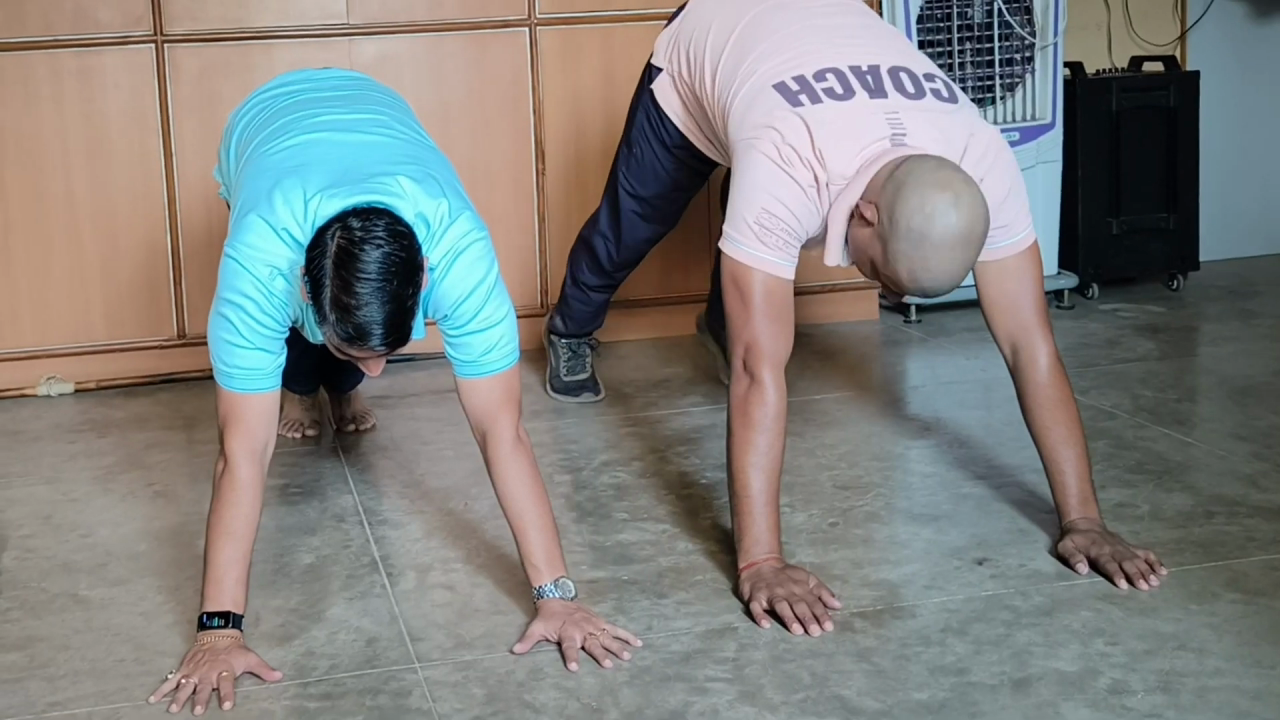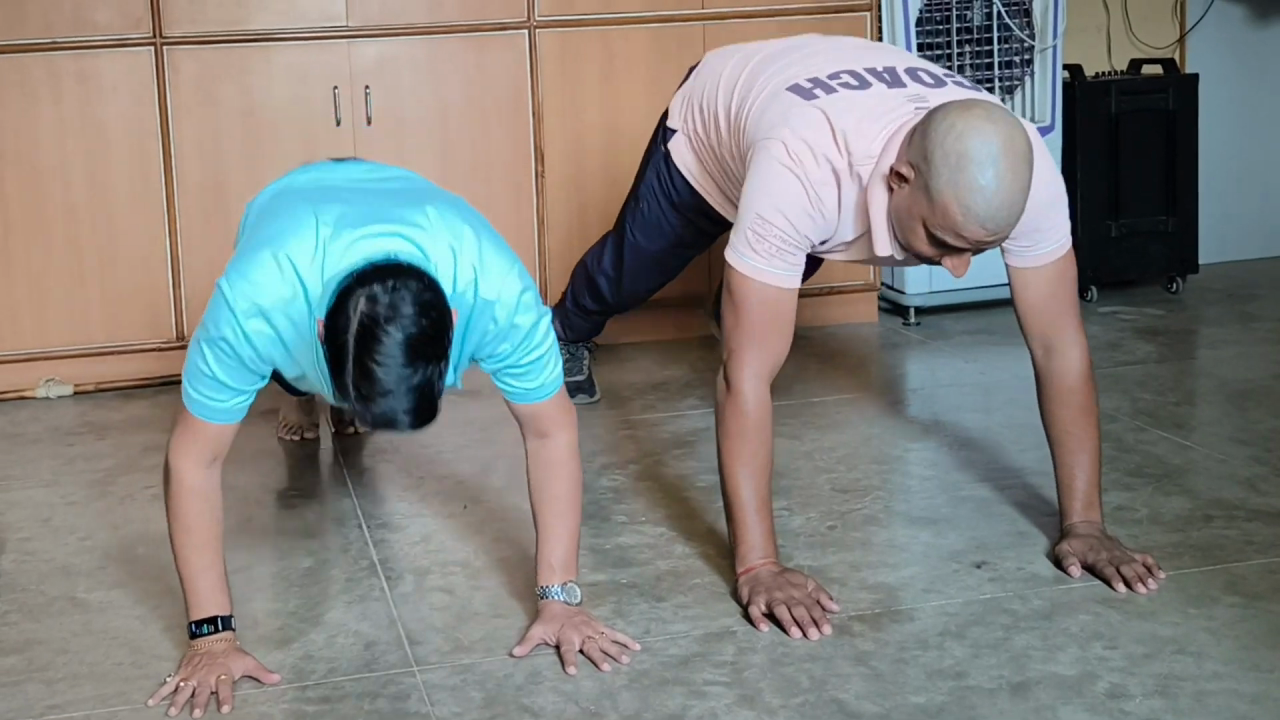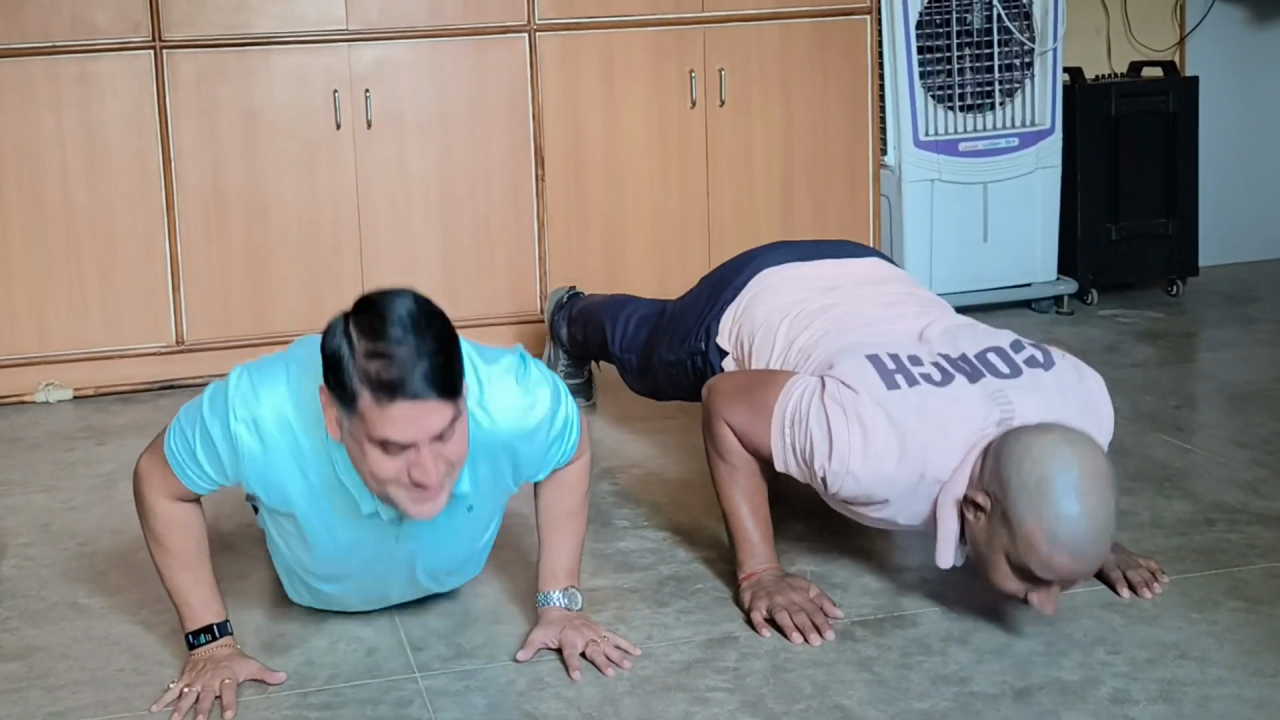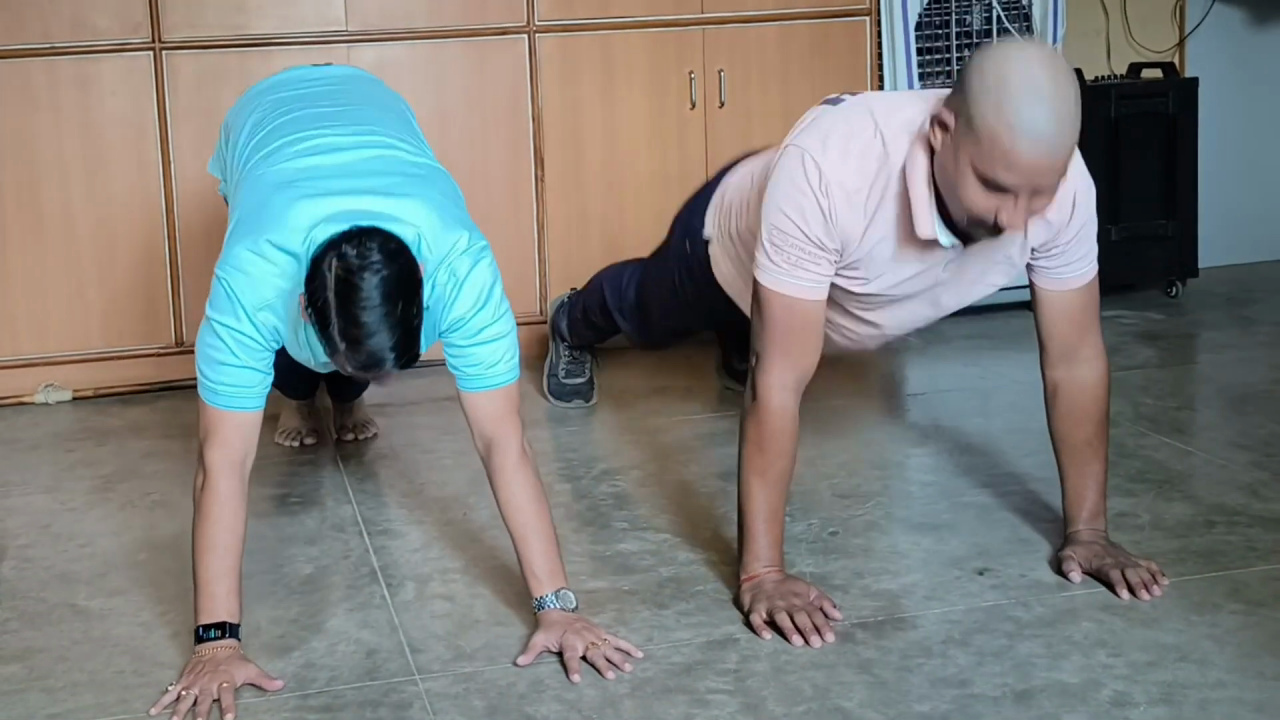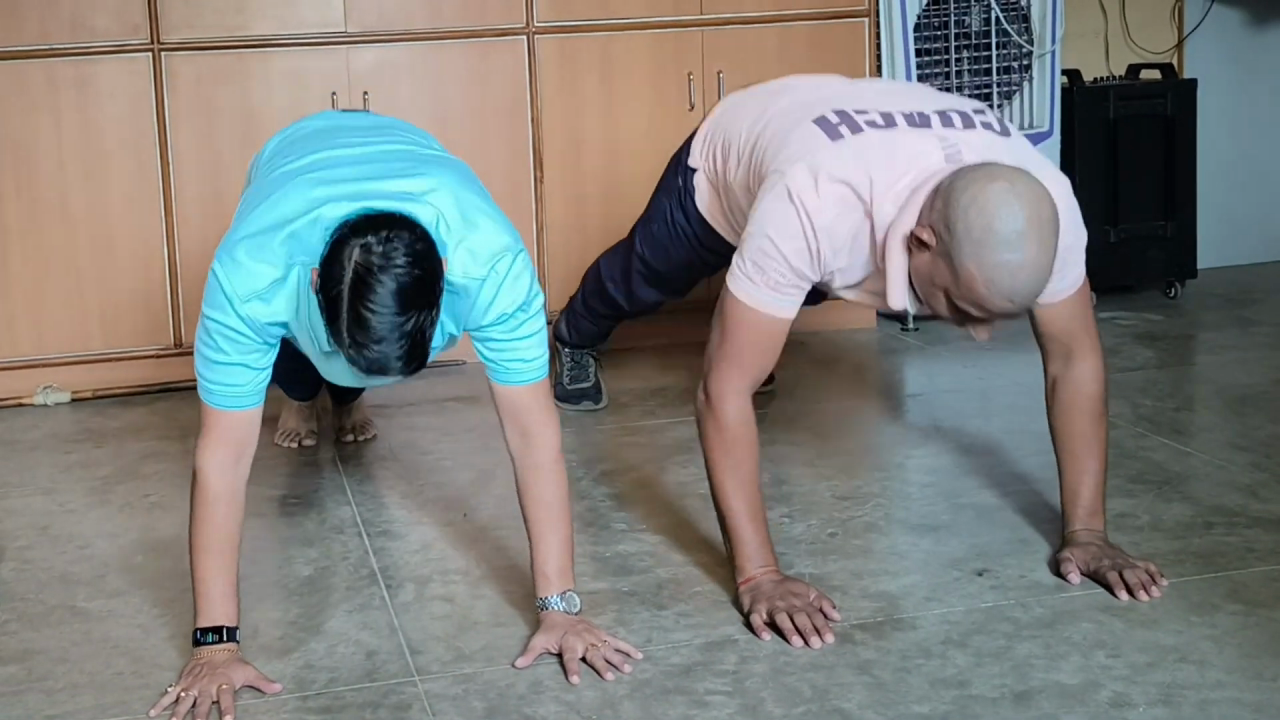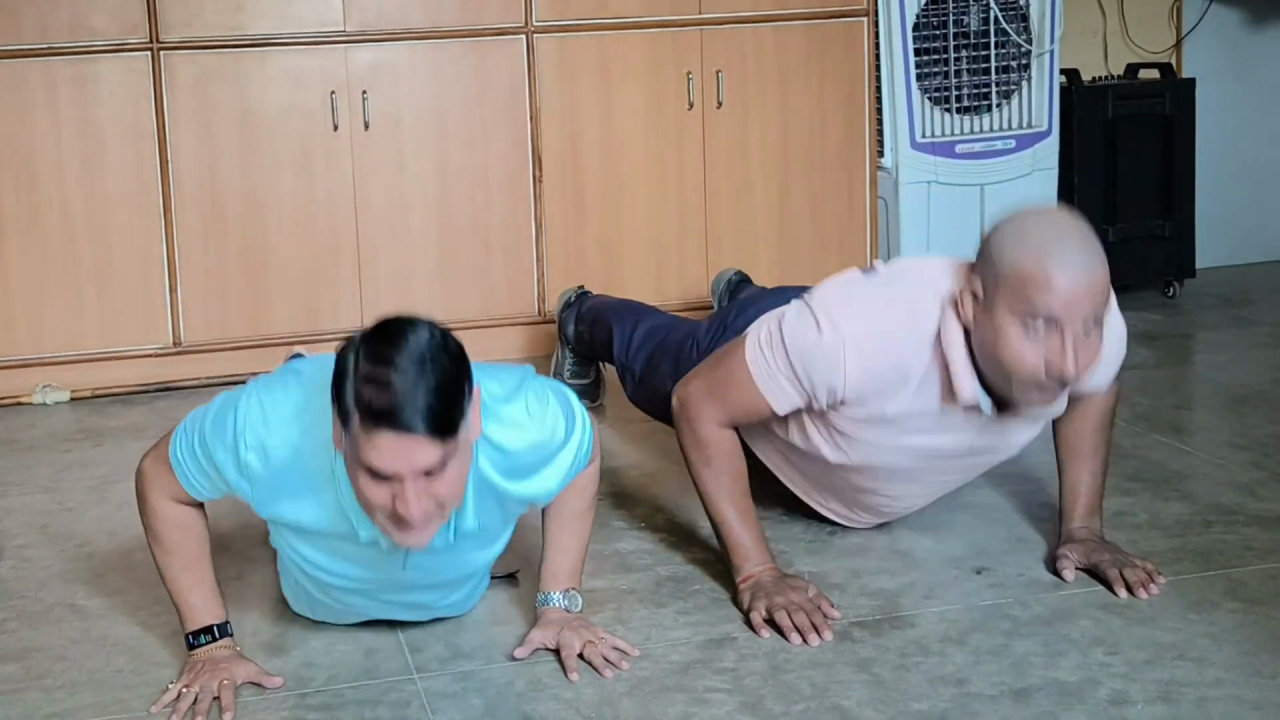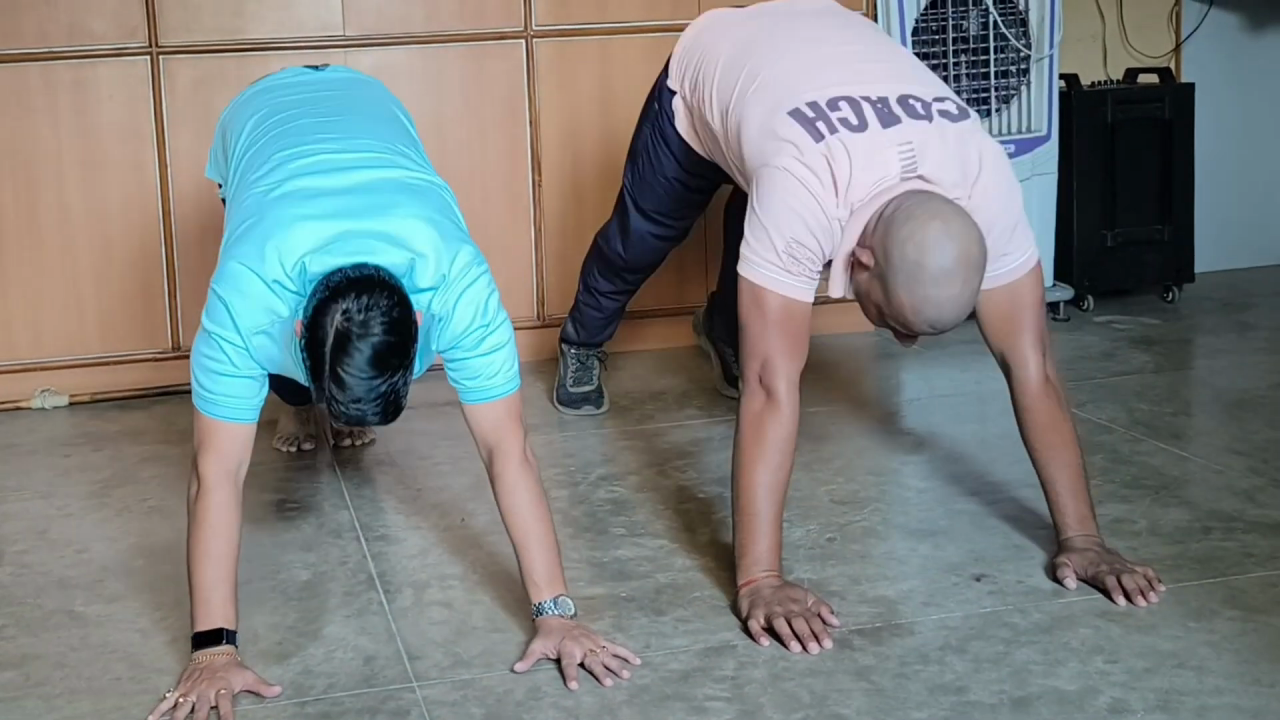
dt=0.7s
person 1, frame 1
left shoulder: (983, 163)
right shoulder: (789, 172)
left elbow: (1029, 344)
right elbow: (761, 371)
left wrist: (1082, 519)
right wrist: (760, 562)
left knee: (752, 248)
right knee: (630, 226)
left ankle: (721, 321)
right ankle: (572, 330)
person 1, frame 2
left shoulder: (1022, 167)
right shoulder: (805, 170)
left elbow: (1060, 345)
right elbow: (747, 376)
left wrist: (1081, 521)
right wrist: (757, 564)
right hip: (718, 111)
left knee: (779, 278)
right knee: (630, 273)
left ankle: (741, 307)
right ankle: (568, 333)
person 1, frame 3
left shoulder: (1088, 410)
right shoulder: (874, 452)
right elbow: (721, 405)
left wrist: (1090, 540)
right wrist: (759, 572)
right hip: (756, 305)
right knee: (644, 351)
right ankle: (573, 320)
person 1, frame 4
left shoulder: (1063, 185)
right shoulder: (827, 175)
left elbow: (1076, 362)
right elbow: (778, 386)
left wrist: (1088, 532)
right wrist: (762, 572)
right hip: (738, 252)
right knee: (650, 310)
left ankle: (737, 335)
right ankle: (573, 330)
person 1, frame 5
left shoulder: (1044, 198)
right shoulder: (816, 205)
left elbow: (1075, 359)
right elbow: (725, 390)
left wrist: (1086, 531)
right wrist: (757, 575)
right hip: (729, 153)
left knee: (784, 294)
right knee: (641, 282)
left ankle: (741, 319)
right ankle: (574, 338)
person 1, frame 6
left shoulder: (1093, 325)
right shoulder: (856, 336)
right elbow: (694, 403)
left wrist: (1082, 527)
right wrist: (755, 571)
right knee: (657, 356)
left ankle: (740, 295)
right ankle: (585, 316)
person 1, frame 7
left shoulder: (988, 187)
right shoulder: (806, 198)
left elbow: (1028, 363)
right elbow: (774, 386)
left wrist: (1081, 536)
right wrist: (759, 579)
right hip: (713, 58)
left knee: (753, 253)
right knee: (640, 240)
left ankle: (723, 331)
right ankle: (583, 342)
person 2, frame 1
left shoulder: (459, 254)
right shoulder: (261, 261)
left elbow: (501, 431)
right elbow: (244, 454)
left wrist: (556, 594)
right wrist: (219, 629)
left knee: (350, 358)
right knee: (298, 361)
left ankle: (338, 389)
right ankle: (298, 387)
person 2, frame 2
left shoulder: (492, 287)
right shoulder: (261, 301)
left elbow: (550, 428)
right elbow: (193, 459)
left wrist: (560, 593)
right wrist: (211, 630)
right hip: (289, 201)
left ankle: (309, 387)
right ankle: (296, 396)
person 2, frame 3
left shoulder: (516, 402)
right shoulder: (255, 416)
left elbow: (571, 455)
right elbow: (157, 485)
left wrist: (559, 599)
right wrist: (209, 638)
person 2, frame 4
left shoulder: (457, 266)
right shoulder: (258, 281)
left elbow: (504, 445)
right elbow: (223, 466)
left wrist: (556, 606)
right wrist: (217, 639)
right knee: (292, 356)
left ankle: (343, 399)
right ankle: (301, 393)
person 2, frame 5
left shoulder: (490, 255)
right shoulder: (255, 266)
left elbow: (534, 429)
right elbow: (221, 458)
left wrist: (559, 606)
right wrist: (215, 642)
left knee: (355, 378)
right knee: (298, 352)
left ankle: (347, 397)
right ankle: (299, 397)
person 2, frame 6
left shoulder: (529, 423)
right shoulder: (266, 431)
left elbow: (584, 458)
right elbow: (156, 477)
left wrist: (559, 603)
right wrist: (209, 639)
right ankle: (296, 380)
person 2, frame 7
left shoulder: (455, 283)
right shoulder: (251, 296)
left elbow: (506, 450)
right elbow: (217, 473)
left wrist: (554, 610)
right wrist: (213, 646)
right knee: (284, 372)
left ankle: (341, 409)
right ankle: (297, 403)
